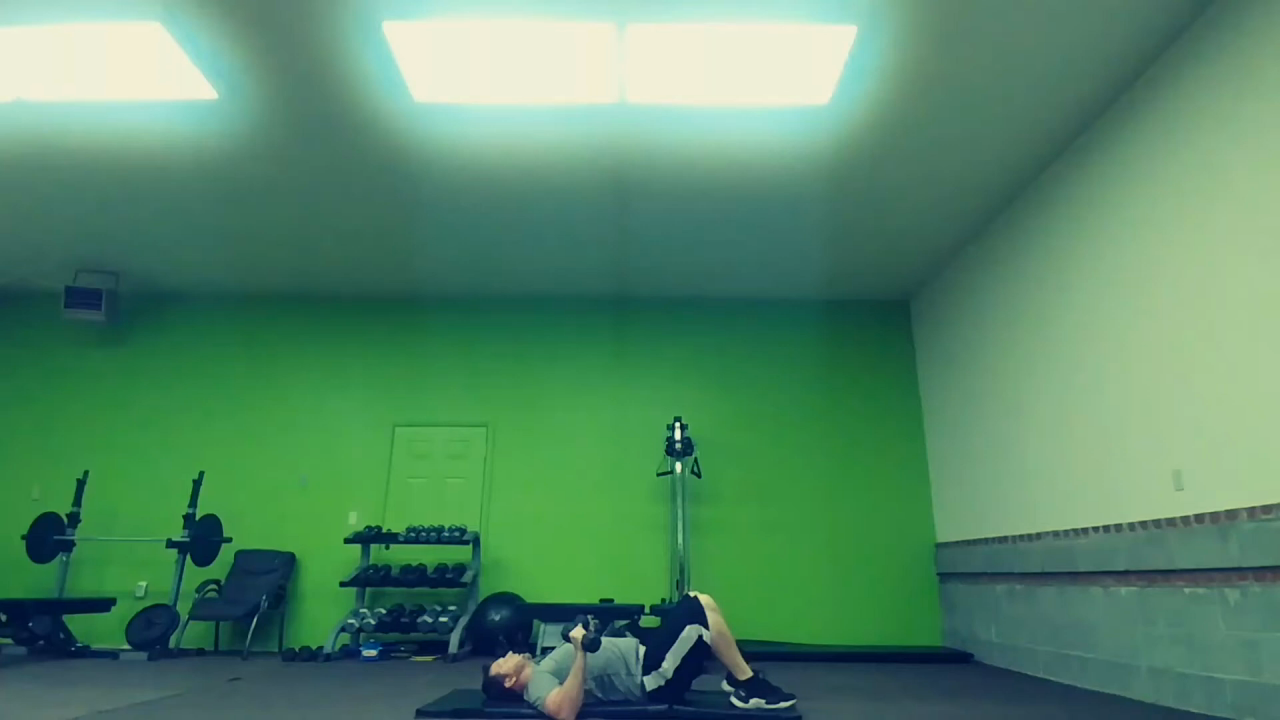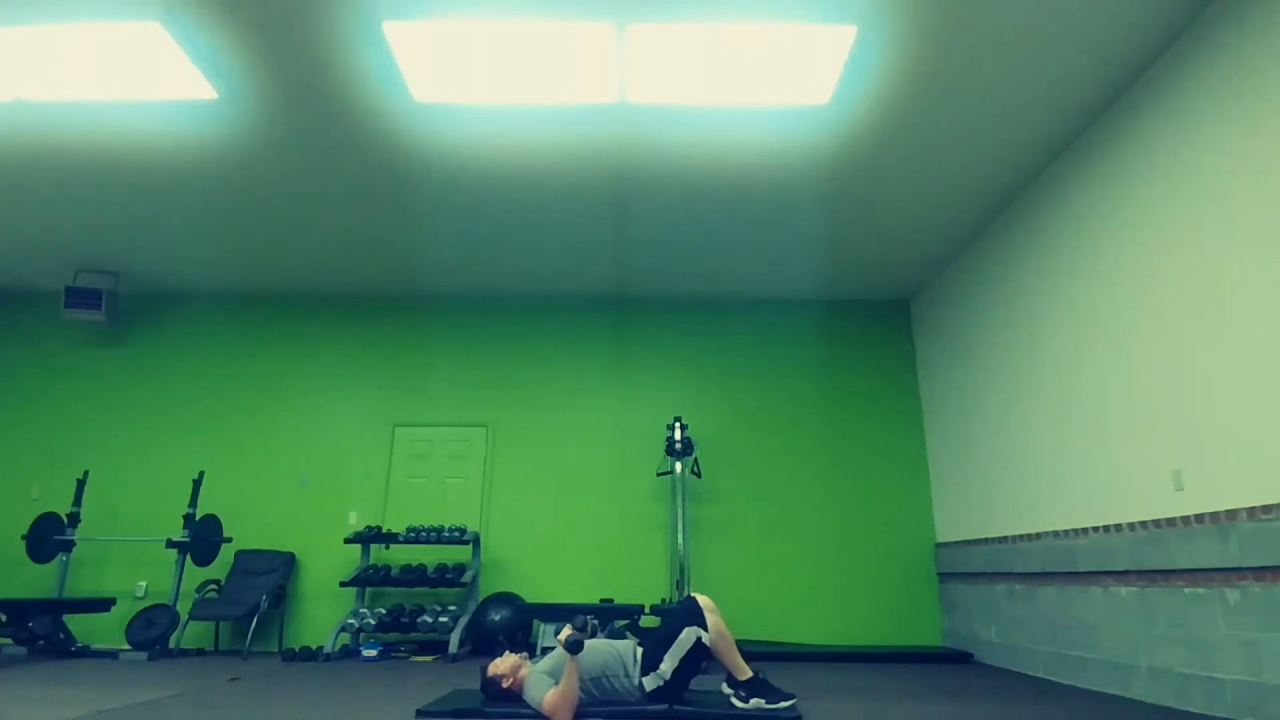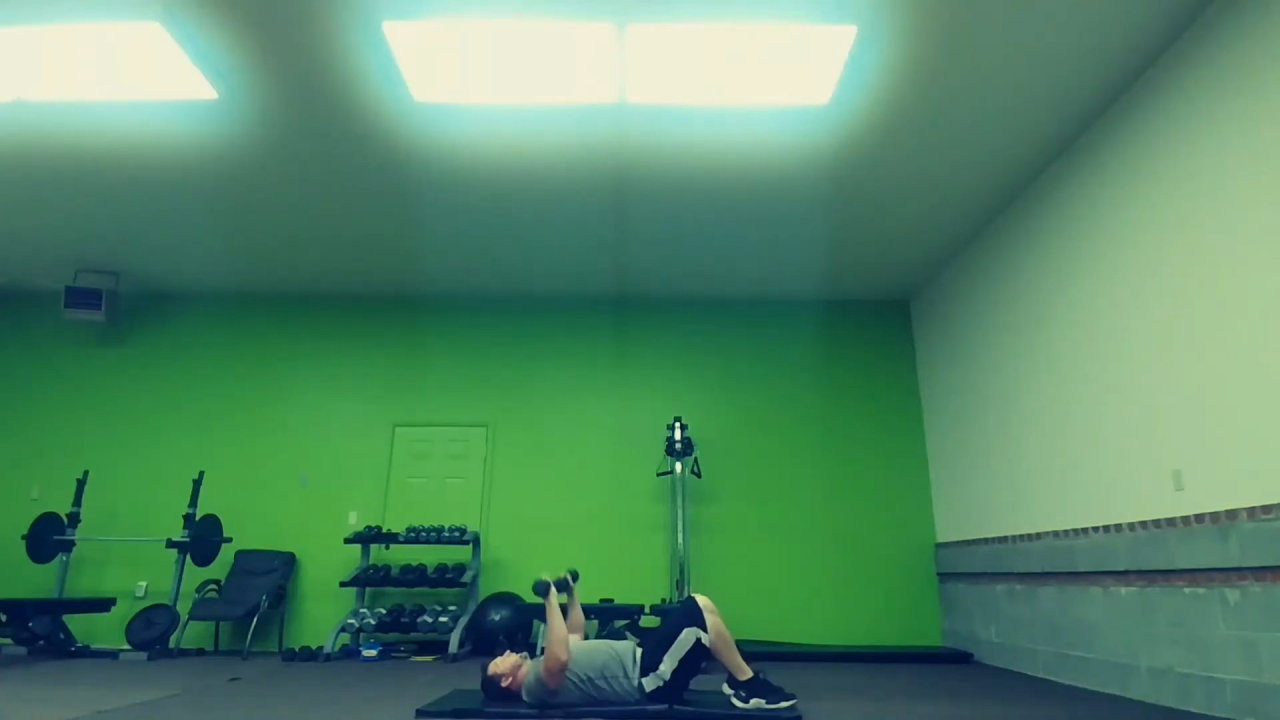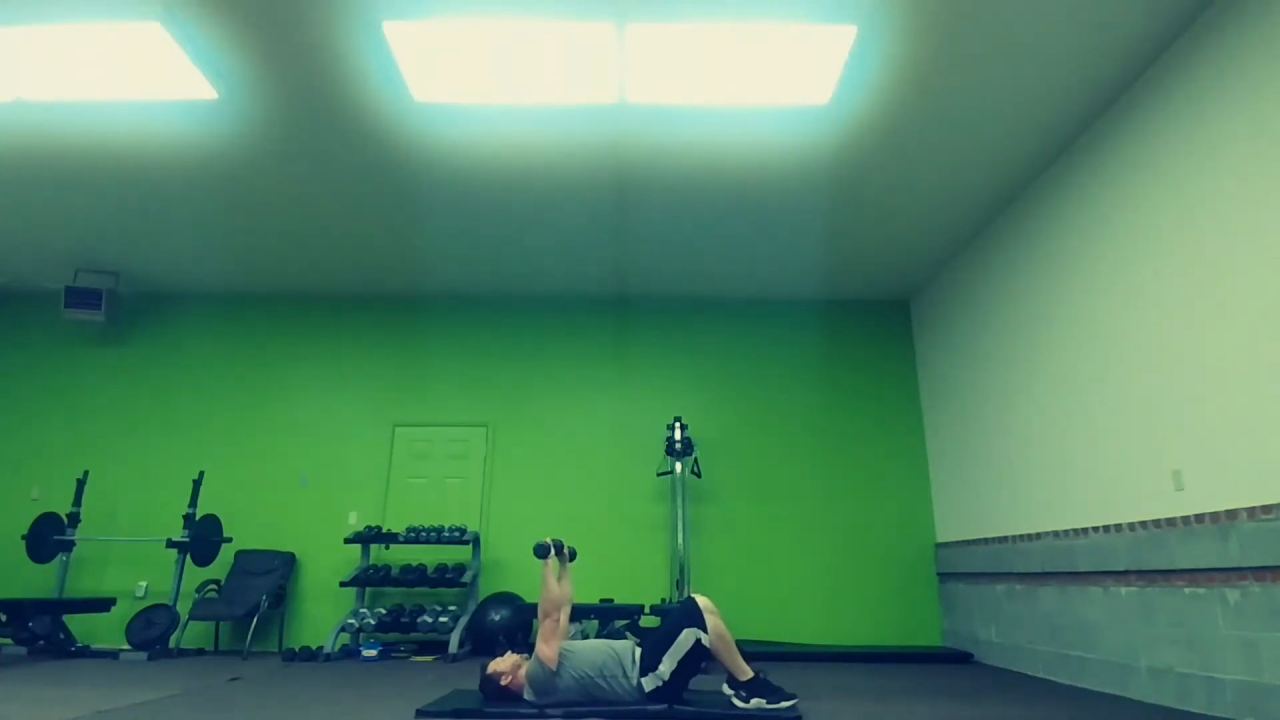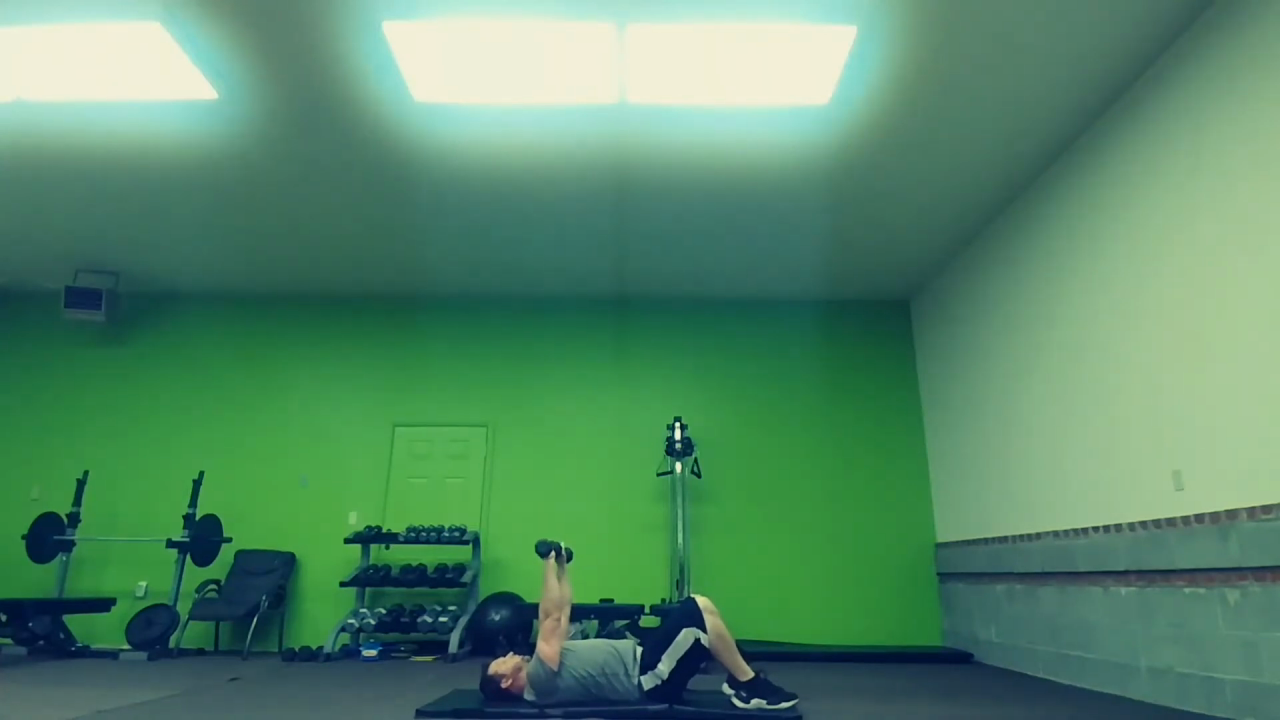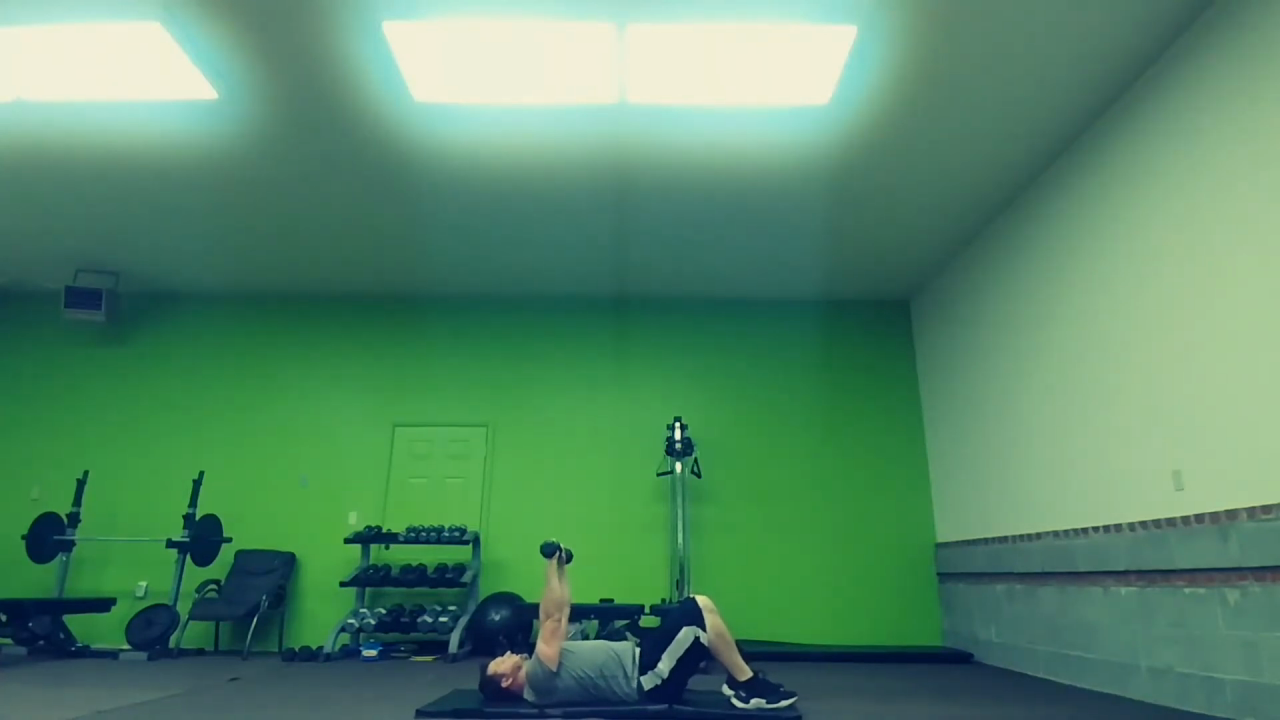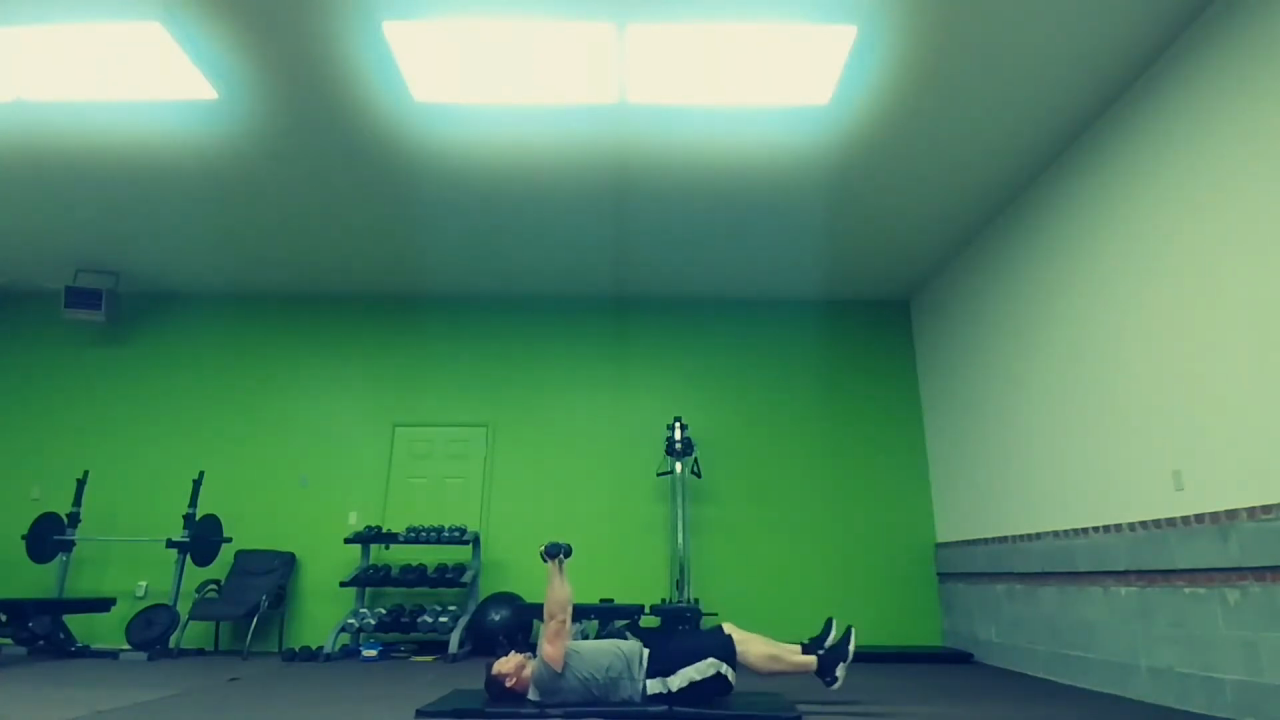
dt=0.7s
person 1, frame 1
left shoulder: (543, 670)
right shoulder: (537, 684)
left wrist: (582, 641)
right wrist: (581, 653)
left hip: (643, 658)
right hip: (650, 679)
left knee: (698, 602)
right knee: (700, 612)
left ankle: (738, 678)
right ankle: (750, 689)
person 1, frame 2
left shoulder: (540, 670)
right shoulder: (533, 684)
right wrist: (571, 655)
left hip: (640, 657)
right hip: (648, 679)
left knee: (699, 605)
right knee: (700, 613)
left ankle: (739, 680)
right ankle: (749, 687)
person 1, frame 3
left shoulder: (541, 671)
right shoulder: (535, 687)
left elbow: (575, 634)
right elbow: (559, 657)
left wrist: (571, 594)
right wrist: (551, 602)
left hip: (640, 661)
right hip: (647, 680)
left knee: (698, 605)
right knee: (699, 612)
left ankle: (741, 680)
right ankle: (749, 686)
person 1, frame 4
left shoulder: (544, 666)
right shoulder: (538, 680)
left elbow: (563, 611)
right elbow: (549, 618)
left wrist: (564, 565)
right wrist: (547, 564)
left hip: (642, 664)
right hip: (647, 679)
left knee: (698, 606)
right knee: (699, 611)
left ankle: (742, 681)
right ankle: (748, 686)
person 1, frame 5
left shoulder: (545, 670)
right shoulder: (540, 681)
left elbow: (562, 614)
right elbow: (550, 619)
left wrist: (562, 567)
right wrist: (548, 565)
left hip: (643, 667)
right hip: (648, 680)
left knee: (698, 607)
right knee: (699, 612)
left ankle: (742, 681)
right ankle: (750, 687)
person 1, frame 6
left shoulder: (541, 673)
right shoulder: (540, 679)
left elbow: (561, 615)
right elbow: (552, 619)
left wrist: (561, 567)
right wrist: (551, 566)
left hip: (640, 663)
right hip: (645, 680)
left knee: (698, 610)
right knee: (699, 609)
left ankle: (740, 681)
right ankle: (748, 686)
person 1, frame 7
left shoulder: (548, 671)
right shoulder: (545, 680)
left elbow: (563, 616)
right elbow: (555, 619)
left wrist: (561, 568)
right wrist: (552, 567)
left hip: (647, 662)
right hip: (649, 682)
left knee: (727, 634)
right knee: (732, 649)
left ankle: (808, 652)
right ankle: (823, 665)
